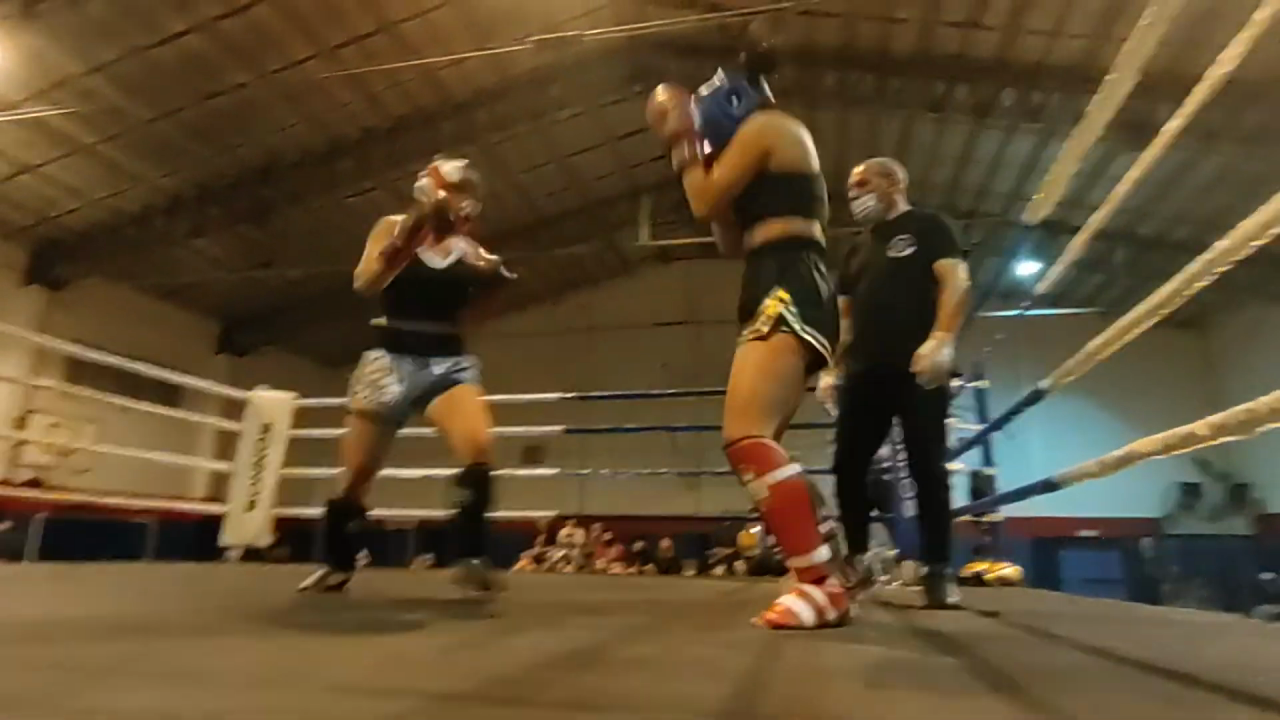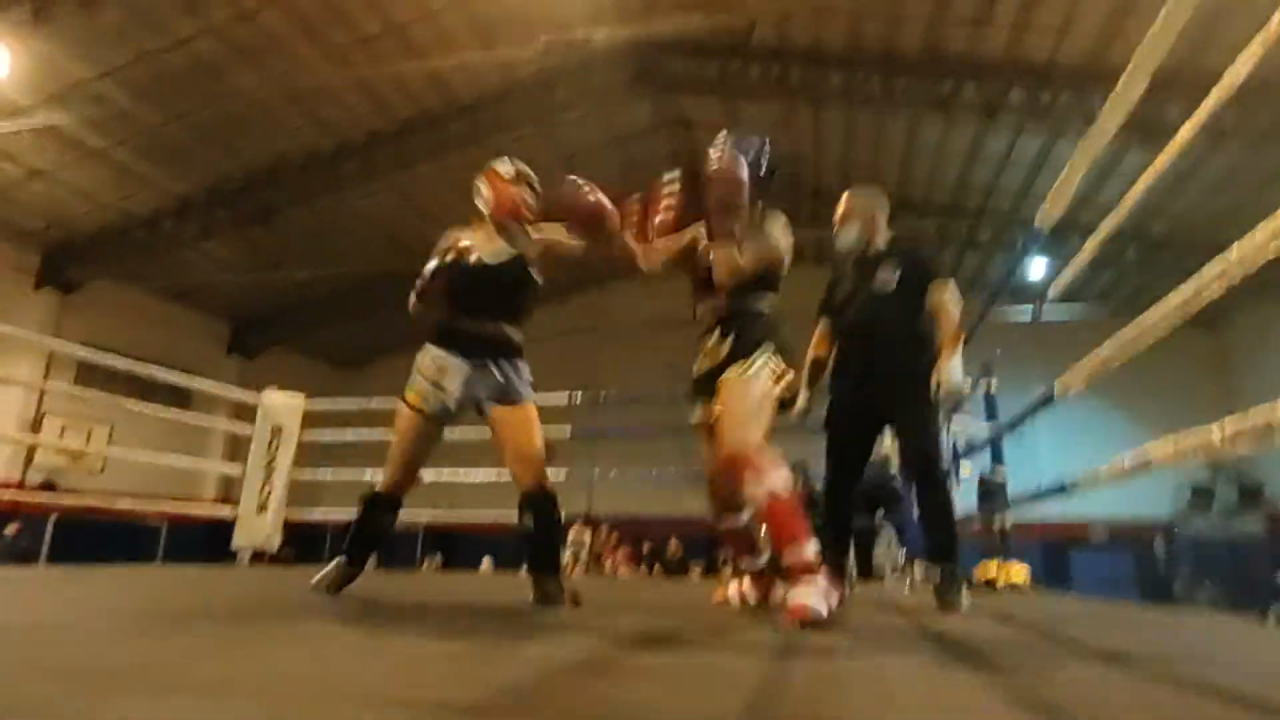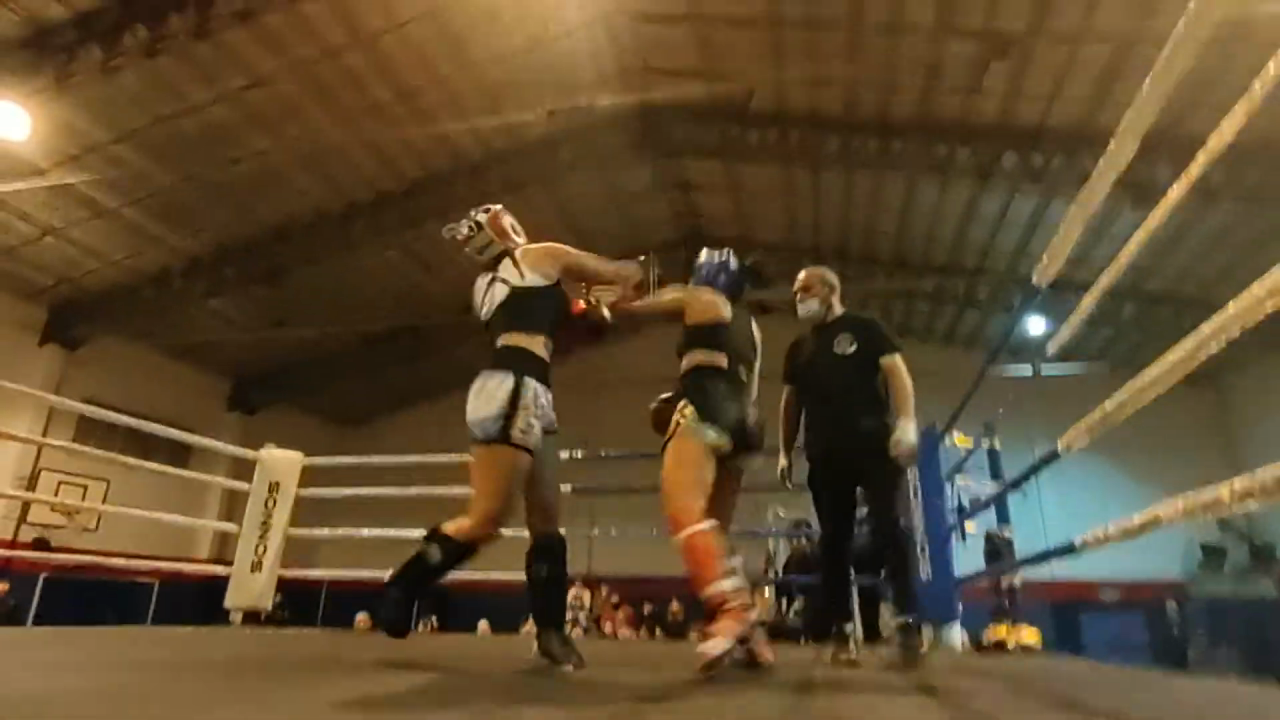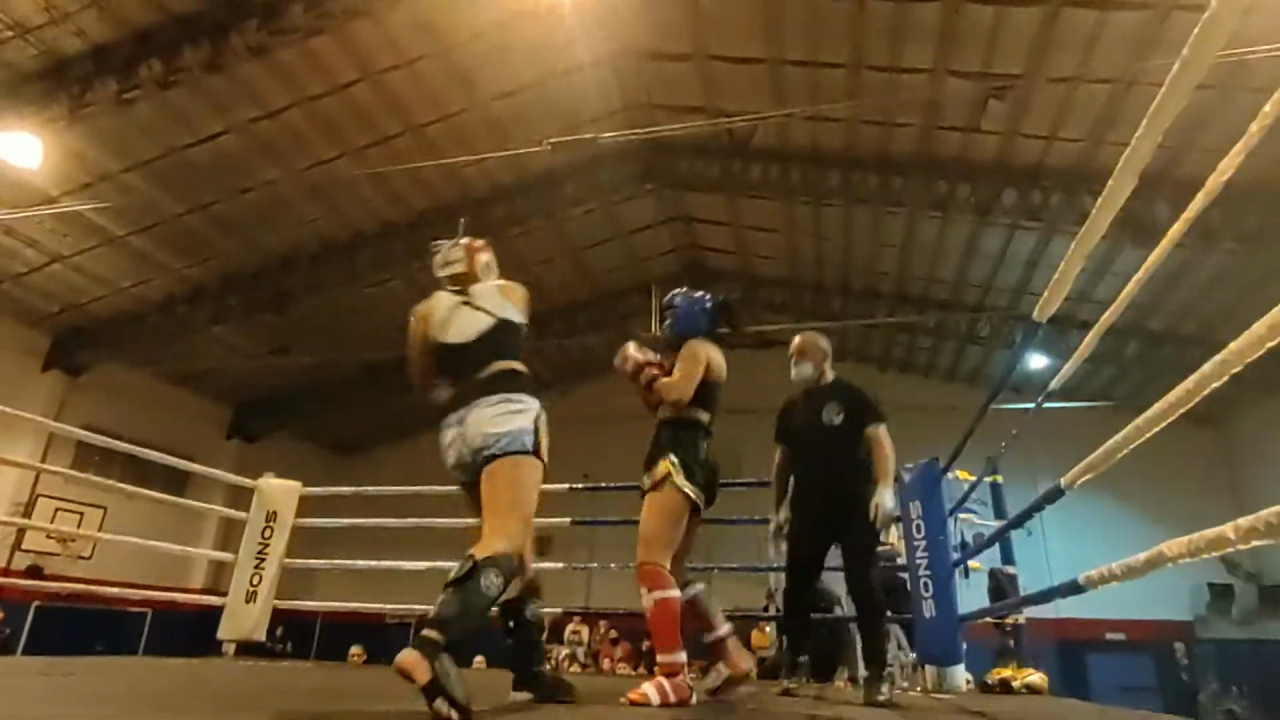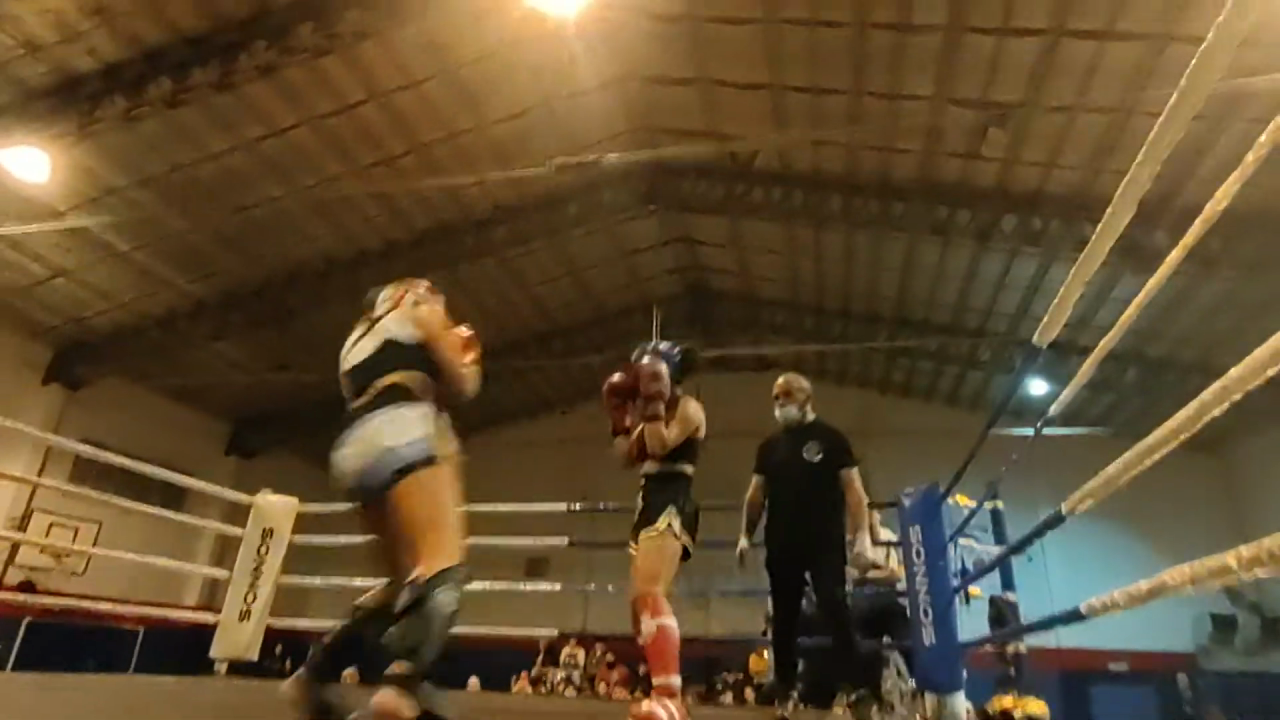
dt=0.3s
person 1, frame 1
left shoulder: (764, 125)
right shoulder: (782, 142)
left elbow: (707, 204)
right elbow: (736, 238)
left wrist: (683, 144)
right wrist: (697, 153)
left hip: (784, 293)
right hip: (794, 293)
left knee: (745, 437)
right knee: (755, 441)
left ankle: (824, 584)
right ankle: (817, 563)
person 1, frame 2
left shoulder: (771, 224)
right shoulder: (709, 228)
left elbow: (734, 270)
right elbow: (654, 260)
left wrist: (730, 206)
left hip: (752, 351)
right hip: (717, 357)
left knee: (743, 451)
right knee: (728, 467)
left ankle: (808, 574)
right ankle: (753, 574)
person 1, frame 3
left shoulder: (702, 300)
right shoulder: (749, 327)
left elbow: (635, 305)
left hip: (702, 406)
right hip: (737, 417)
left knee: (684, 511)
right knee: (713, 527)
left ankle: (729, 609)
right ankle: (749, 637)
person 1, frame 4
left shoulder: (698, 349)
right shoulder: (691, 357)
left elbow: (675, 396)
right elbow: (665, 408)
left wrist: (647, 370)
right wrist: (647, 376)
left hip: (678, 460)
right hip: (686, 465)
left knee: (651, 565)
right knee: (672, 571)
left ankle: (673, 677)
right ankle: (732, 655)
person 1, frame 5
left shoulder: (687, 407)
right shoulder: (659, 413)
left elbow: (660, 447)
right elbow: (630, 455)
left wrist: (655, 402)
right wrist: (620, 416)
left hip: (669, 509)
right hip: (651, 509)
left knee: (649, 596)
right knee: (643, 605)
person 2, frame 1
left shoulder: (468, 250)
right shoulder: (391, 229)
left elbow: (482, 298)
right elbow: (365, 282)
left wrist: (492, 276)
right wrist: (408, 236)
left hip: (449, 362)
right hip: (391, 361)
left knee: (477, 448)
right knee: (356, 476)
left ankle: (470, 557)
right ankle: (338, 563)
person 2, frame 2
left shoulder: (535, 244)
right shoulder: (458, 241)
right elbow: (418, 308)
right wrist: (433, 277)
left hip: (504, 367)
right hip: (447, 359)
left knee: (533, 469)
right knee: (399, 475)
left ankle: (548, 576)
right ankle: (352, 557)
person 2, frame 3
left shoulder: (484, 284)
right shoulder: (543, 256)
right elbow: (621, 274)
left wrist: (577, 312)
right wrist: (632, 272)
left hip: (517, 394)
right hip: (515, 391)
left knee: (546, 519)
right knee: (484, 521)
left ankle: (551, 631)
right ankle: (401, 590)
person 2, frame 4
left shoulder: (426, 311)
right shoulder: (512, 292)
left elbow: (427, 386)
left hip: (458, 429)
right hip: (510, 413)
left knee: (515, 547)
right knee: (501, 544)
left ankle: (531, 670)
right ankle: (431, 646)
person 2, frame 5
left shoulder: (355, 343)
right shoulder: (424, 315)
right elbow: (463, 388)
right wrist: (468, 355)
left hip: (355, 447)
right hip: (404, 428)
left knee: (404, 578)
right knee: (443, 561)
left ankle: (318, 675)
right ankle: (404, 683)
person 3, frame 1
left shoulder: (927, 227)
right shoulder: (859, 252)
left elbow: (956, 280)
right elbow: (844, 314)
left wrist: (940, 339)
right wrist: (832, 368)
left hip: (916, 368)
right hip: (864, 372)
left knee: (927, 467)
right knee: (849, 466)
left ankle: (938, 571)
right ankle: (856, 561)
person 3, frame 2
left shoulder: (909, 260)
right shoulder: (842, 277)
left elbow: (946, 303)
right elbow: (824, 336)
left wrist: (950, 356)
right wrist: (806, 386)
left hip: (910, 380)
right hip: (853, 390)
left knee: (925, 468)
right knee: (840, 479)
left ankle: (946, 572)
right ankle: (835, 566)
person 3, frame 3
left shoulder: (863, 328)
right shoulder: (799, 347)
left elbow: (896, 371)
right elbow: (791, 401)
left wrist: (906, 420)
right wrist: (785, 451)
left hip: (873, 444)
right hip: (826, 452)
left knee: (890, 525)
right knee: (834, 540)
left ankle: (906, 621)
right ankle: (840, 631)
person 3, frame 4
left shoulder: (852, 397)
right shoulder: (791, 409)
left elbow: (880, 441)
right elbow: (783, 463)
left wrist: (884, 488)
right wrist: (779, 510)
left hip: (855, 510)
right hip: (808, 513)
left knee: (862, 585)
right knee: (797, 588)
left ankle: (876, 674)
right ankle: (794, 664)
person 3, frame 5
left shoulder: (830, 438)
right shoulder: (770, 446)
left elbow: (852, 486)
right elbow: (757, 493)
left wrist: (862, 533)
right wrist: (746, 535)
left hip: (825, 542)
right hip: (783, 545)
left knee: (835, 609)
right knee: (784, 618)
right ankle: (786, 692)
